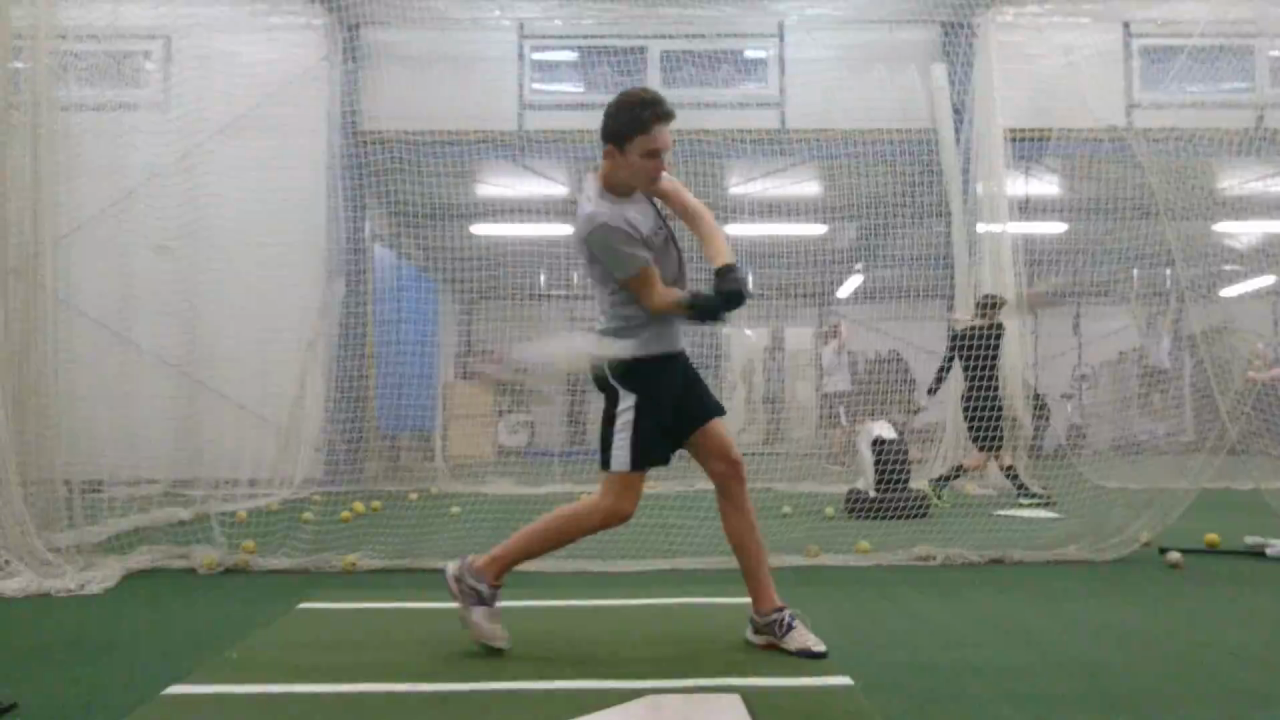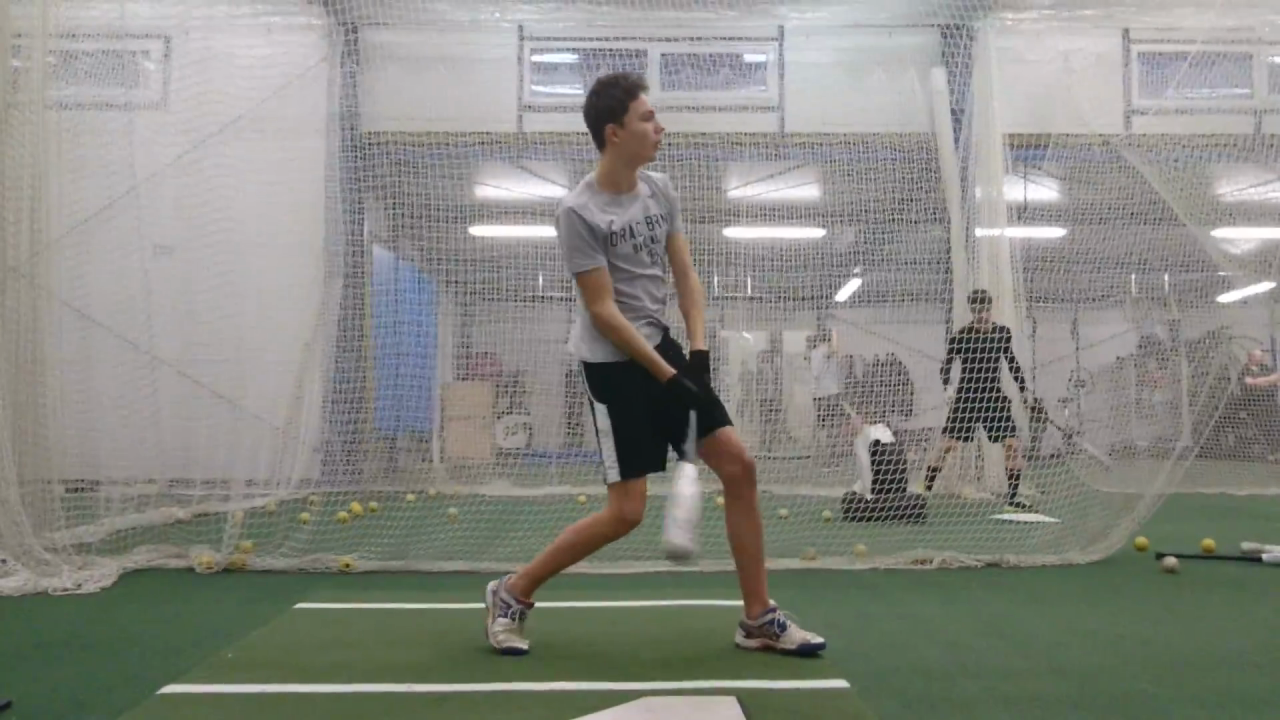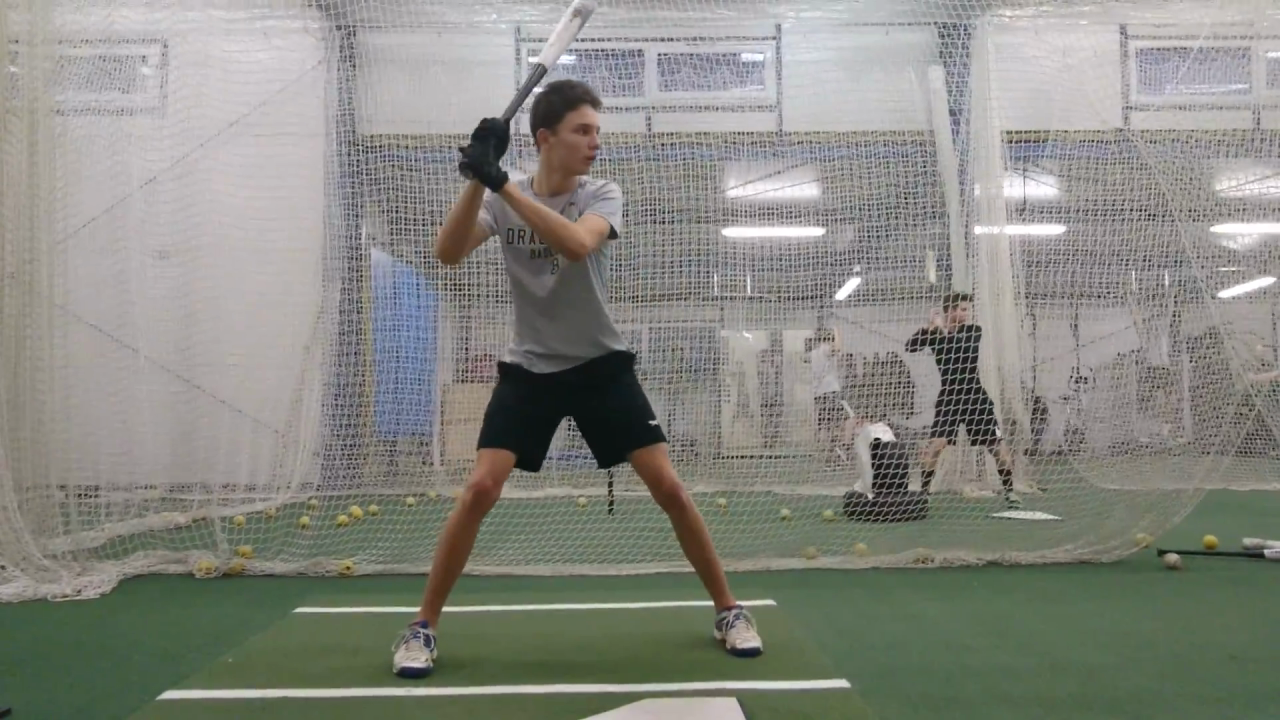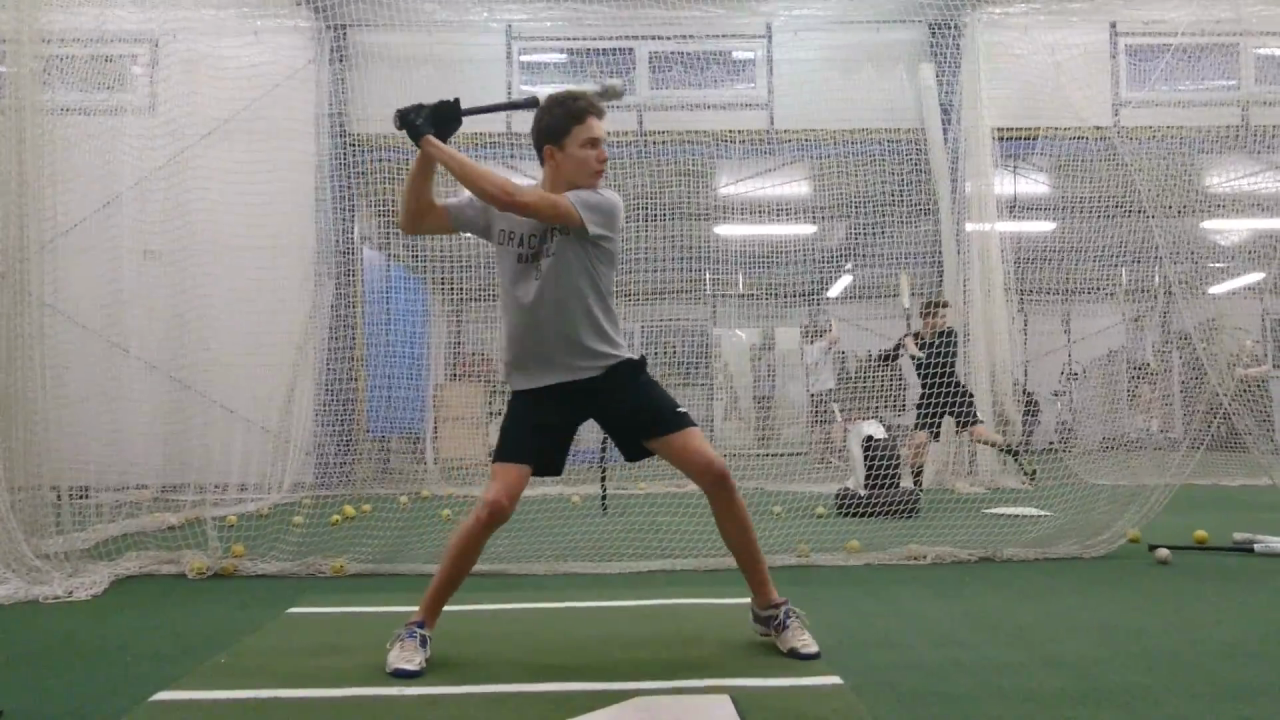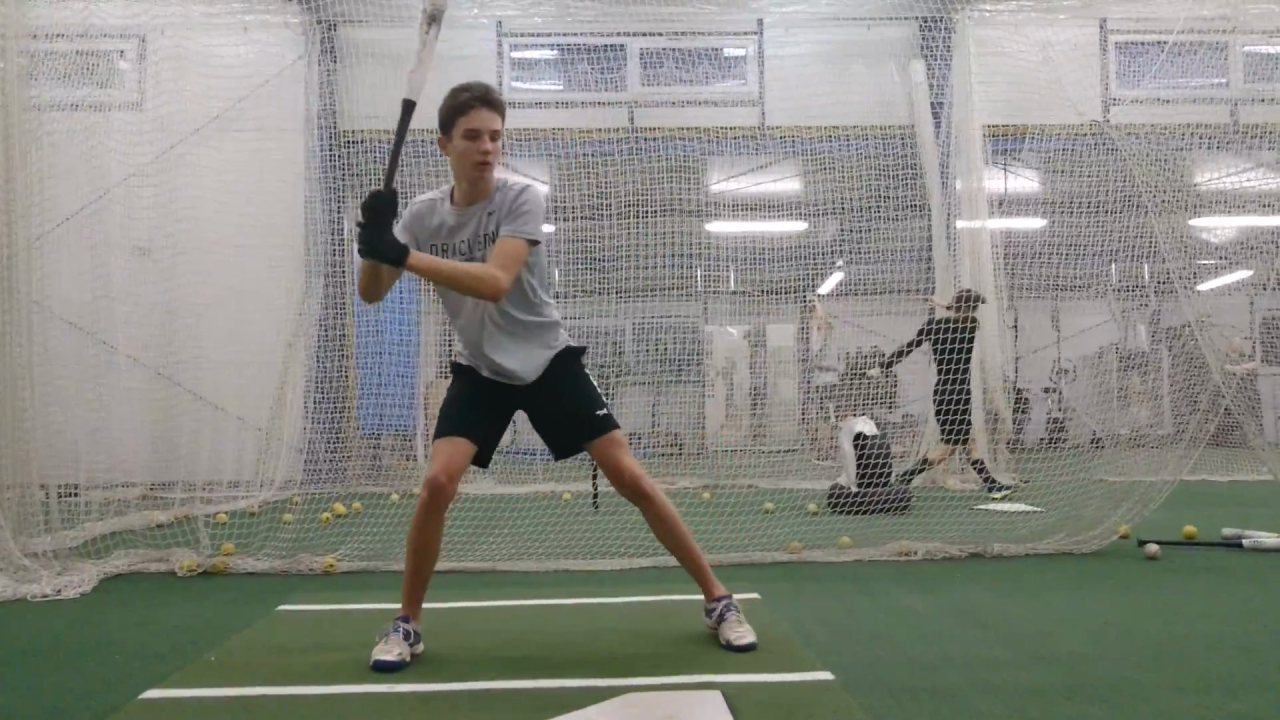
dt=1s
person 1, frame 1
left shoulder: (635, 177)
right shoulder: (600, 219)
left elbow: (699, 216)
right elbow: (656, 302)
left wrist: (726, 270)
right wrist: (692, 302)
left hip: (671, 355)
right hip: (634, 364)
left knee: (729, 468)
right knee: (616, 505)
left ankle: (770, 616)
right ankle: (480, 573)
person 1, frame 2
left shoulder: (660, 189)
right shoulder: (578, 212)
left elbow: (683, 272)
right elbow: (602, 310)
left wrist: (698, 349)
right wrist: (664, 374)
left hip: (666, 353)
right hip: (618, 366)
left knee: (740, 469)
right knee: (626, 512)
left ankle: (759, 617)
right ankle: (513, 591)
person 1, frame 3
left shoulder: (603, 196)
right shoulder: (502, 202)
left elbow: (578, 246)
right elbow: (447, 254)
left wrist: (501, 185)
right wrist: (476, 182)
left hip: (600, 364)
right hip: (530, 368)
left knee: (668, 487)
right knee: (480, 490)
left ankle: (728, 611)
right ankle: (423, 626)
person 1, frame 4
left shoulder: (602, 206)
right shoulder: (493, 209)
left elbow: (513, 197)
right elbow: (415, 221)
left wrist: (432, 141)
right wrist: (425, 148)
left hip: (612, 369)
right hip: (538, 383)
left knee: (714, 472)
right knee: (495, 505)
left ankle: (770, 607)
right ankle: (420, 625)
person 1, frame 5
left shoulder: (522, 199)
right shoulder: (423, 213)
left elbow: (496, 283)
right elbow: (369, 294)
left wrist: (405, 256)
right wrist: (375, 245)
left hip: (547, 360)
right hip: (479, 370)
left knee: (630, 477)
right knee: (437, 483)
left ankle: (717, 599)
right ankle: (407, 623)
person 2, frame 1
left shoulder: (957, 337)
right shoulder: (997, 333)
left elbow: (945, 367)
left wrist: (930, 394)
right wrist: (981, 322)
left hip: (971, 400)
right hip: (987, 402)
left knee: (998, 449)
right knee: (984, 456)
left ankle: (1025, 492)
right ankle: (939, 482)
person 2, frame 2
left shoulder: (1003, 332)
right shoulder: (961, 336)
left elbow: (1011, 360)
right elbow: (946, 364)
left wrist: (1023, 389)
right wrist: (948, 387)
left hip: (994, 396)
right hip: (967, 397)
left knee: (1013, 445)
right knee: (948, 445)
left ankle: (1013, 496)
right ankle: (925, 492)
person 2, frame 3
left shoulder: (974, 331)
right shoulder: (933, 334)
left elbow: (965, 350)
right elbow: (909, 347)
left wrist: (943, 330)
right wrist: (929, 327)
left hip: (975, 397)
right hip: (949, 399)
left knee: (998, 447)
right knee: (935, 445)
left ankle: (1009, 490)
right ankle: (923, 493)
person 2, frame 4
left shoulder: (949, 334)
right shoulder: (911, 339)
left elbow: (944, 362)
right elbow: (883, 359)
left wrist: (917, 353)
right wrist: (900, 349)
left hip: (955, 394)
right hip: (930, 398)
left knee: (979, 433)
right knee: (918, 441)
left ankle: (1018, 456)
right ankle: (916, 488)
person 2, frame 5
left shoulder: (932, 326)
right shoulder: (971, 326)
left elbow: (906, 349)
left wrist: (882, 368)
right wrist: (959, 309)
left hip: (944, 391)
right hip: (957, 393)
left knee: (968, 440)
right knee: (948, 447)
left ankle: (992, 485)
right ankle: (903, 479)
